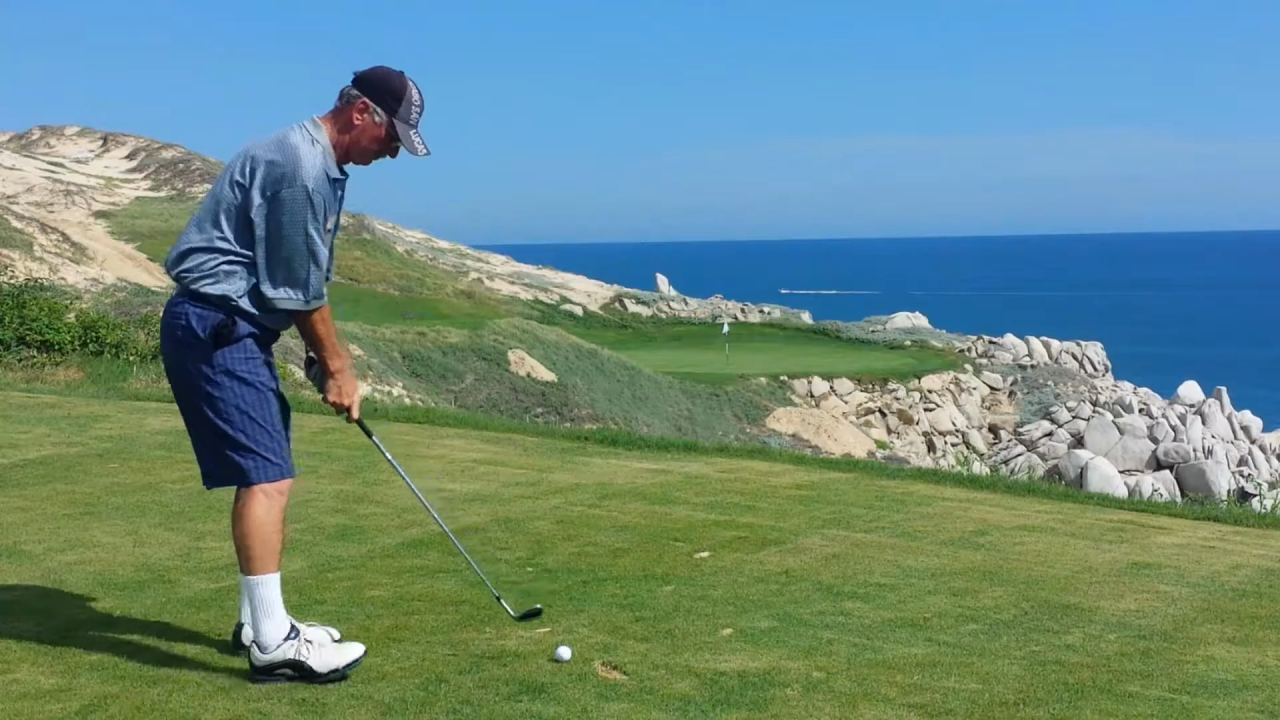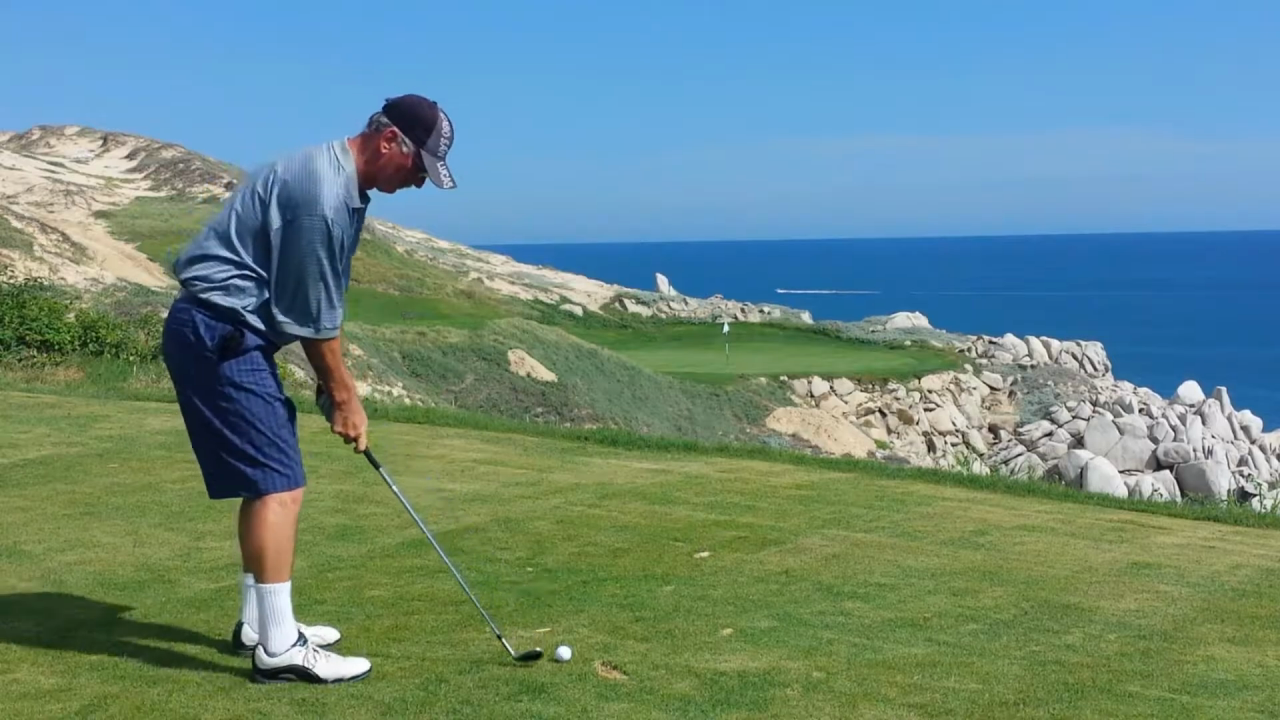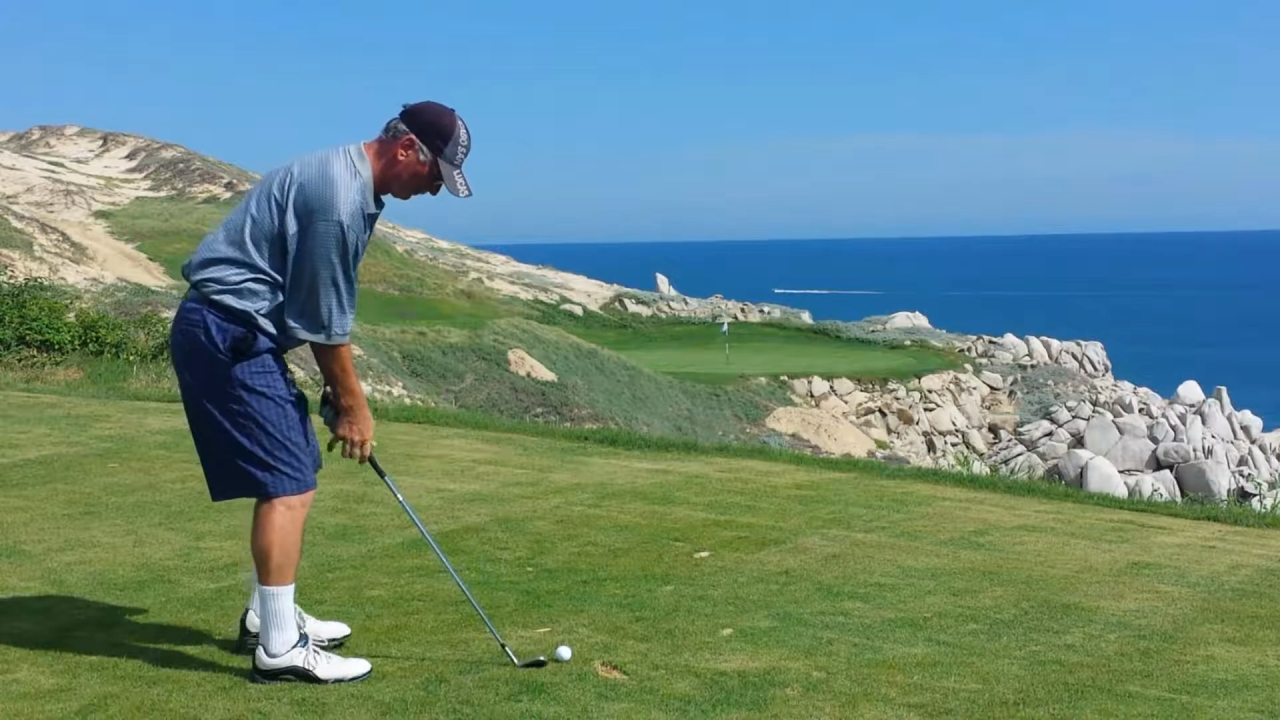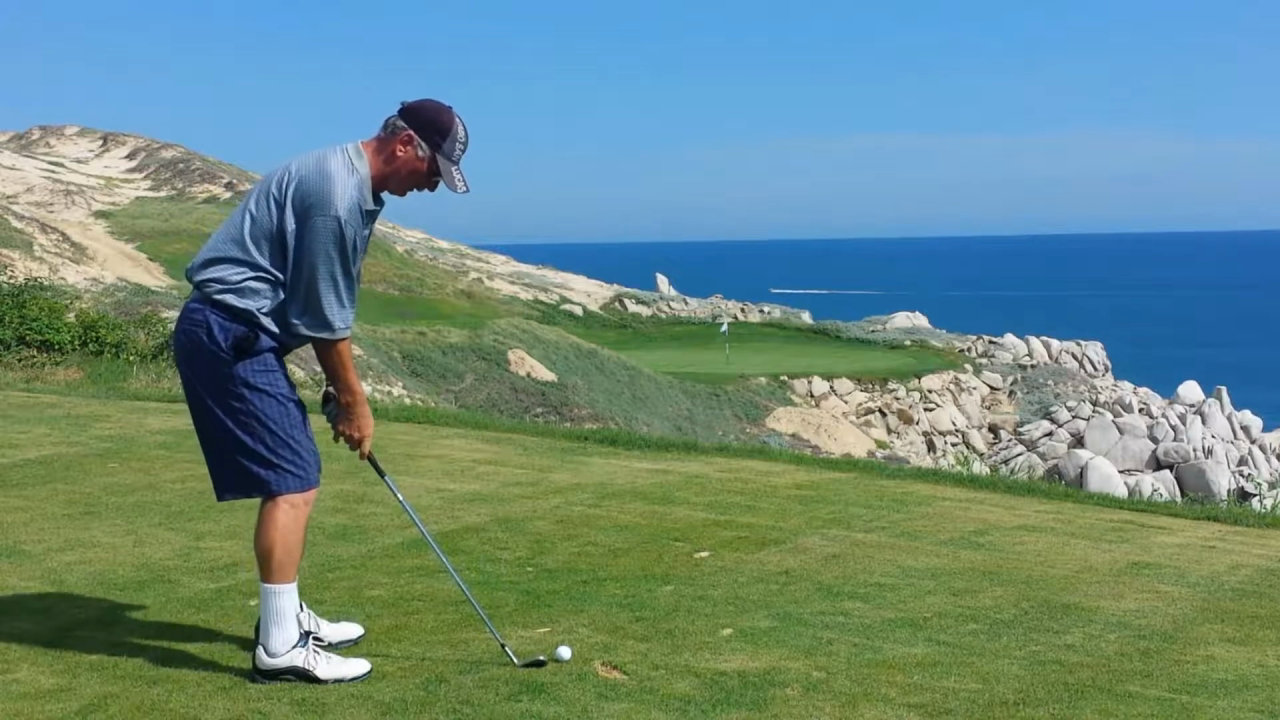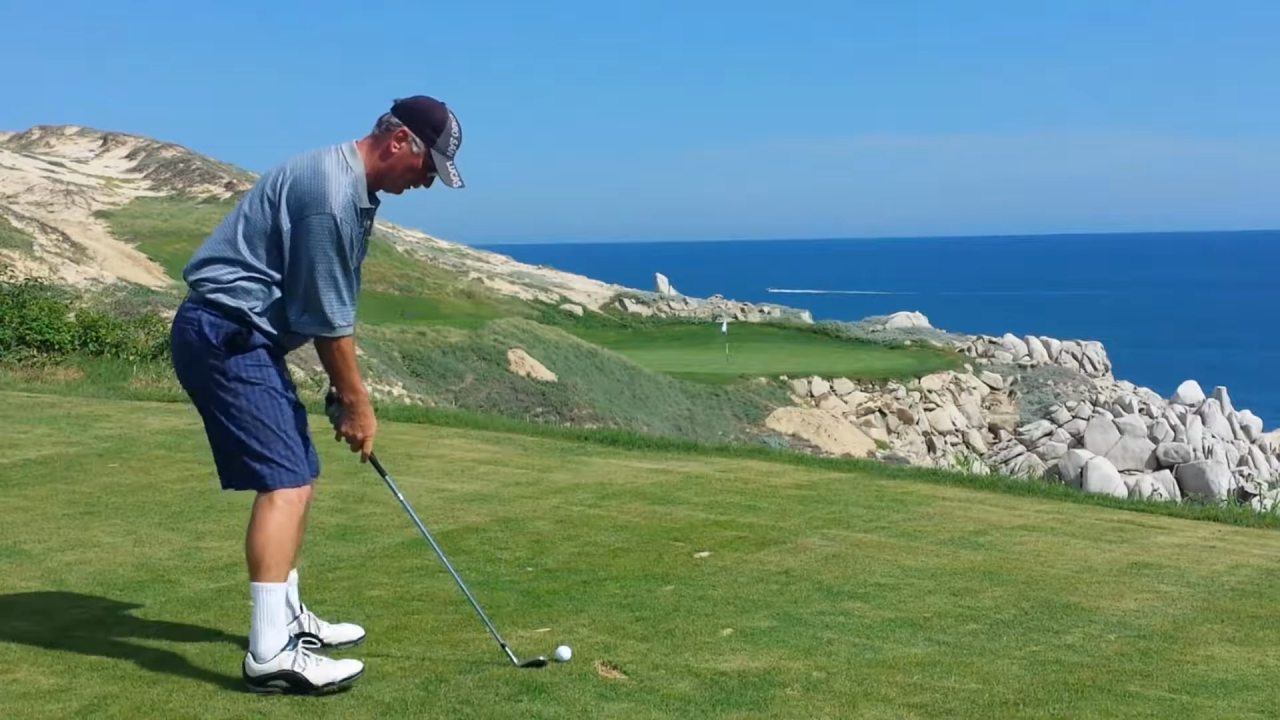
dt=0.3s
person 1, frame 1
left shoulder: (311, 159)
right shoulder: (300, 168)
left elbow: (293, 279)
right elbow: (298, 287)
left wrist: (323, 353)
right wrist: (337, 365)
left hip: (230, 327)
right hip: (215, 326)
left knee: (262, 474)
right knee: (267, 475)
left ankle: (262, 619)
right ankle: (271, 641)
person 1, frame 2
left shoulder: (340, 182)
right shoulder: (321, 195)
left elbow: (310, 305)
right elbow: (313, 315)
left wrist: (332, 384)
right wrist: (345, 398)
left hip: (228, 332)
right hip: (219, 332)
left knee: (265, 480)
right knee: (278, 482)
left ankle: (259, 622)
right ankle: (278, 647)
person 1, frame 3
left shoulder: (348, 181)
right shoulder: (338, 198)
left elbow: (320, 311)
right elbow: (323, 320)
left wrist: (338, 391)
right wrist: (353, 405)
left hip: (233, 331)
right hip: (228, 334)
left knee: (286, 474)
right knee: (288, 485)
left ankle: (267, 616)
right ankle: (279, 647)
person 1, frame 4
left shoulder: (354, 185)
right shoulder: (335, 193)
left elbow: (324, 308)
right elbow: (324, 316)
left wrist: (343, 392)
right wrist: (354, 402)
left hip: (242, 335)
right hip: (230, 336)
left knee: (295, 478)
right knee: (292, 484)
left ankle: (286, 616)
right ankle: (281, 647)
person 1, frame 5
left shoulder: (352, 187)
right shoulder: (331, 191)
left elbow: (328, 307)
right elbow: (325, 314)
left wrist: (343, 389)
right wrist: (356, 401)
left hip: (243, 334)
right hip: (225, 334)
left knee: (294, 475)
right knee: (287, 481)
left ankle: (285, 617)
right ankle: (271, 652)
